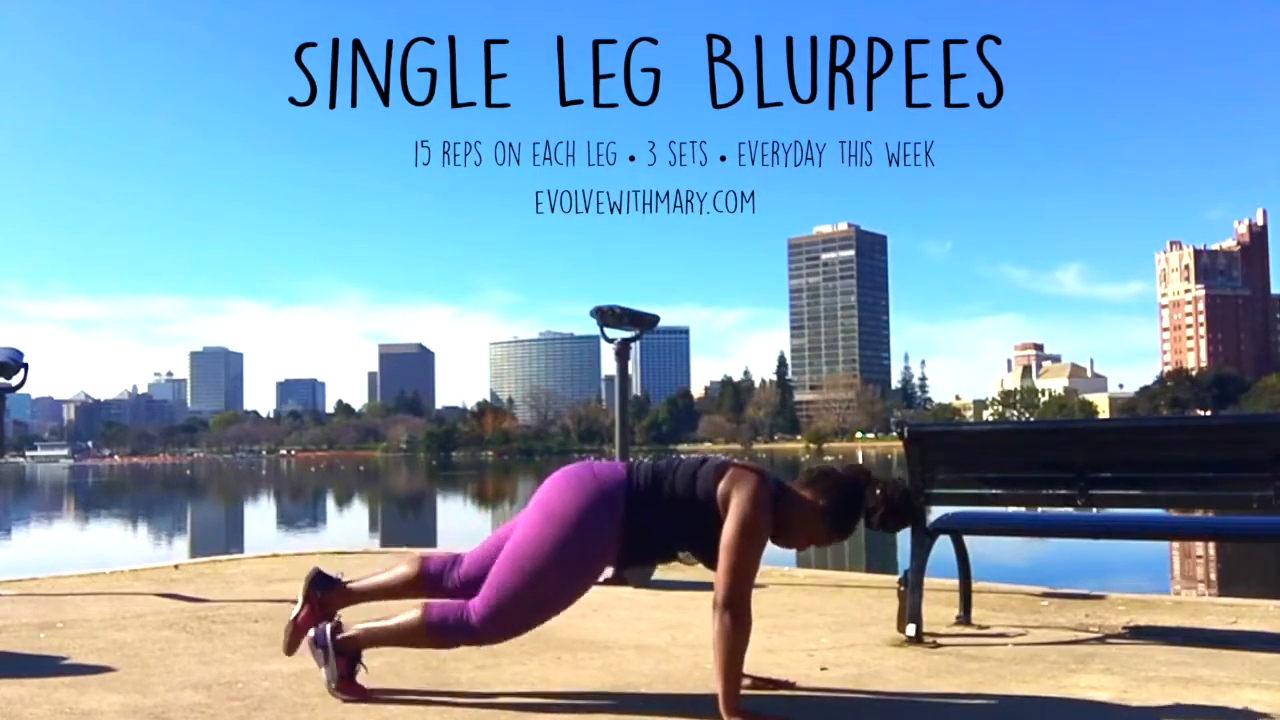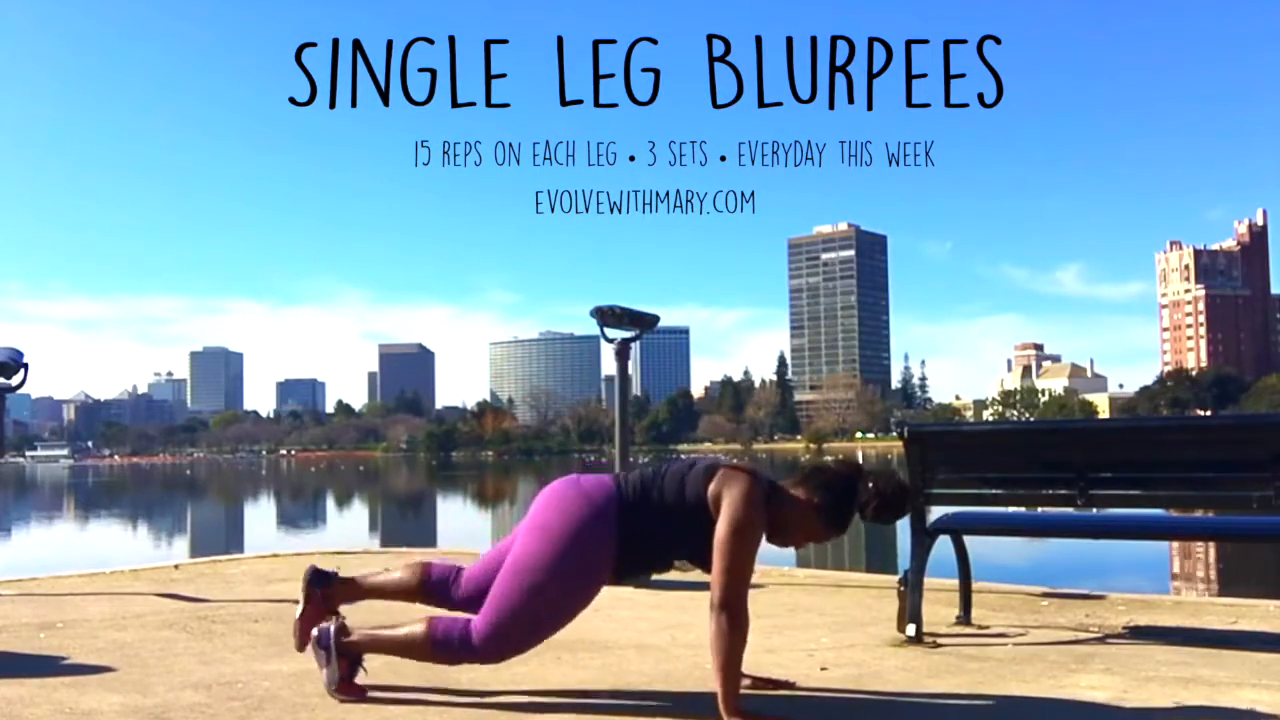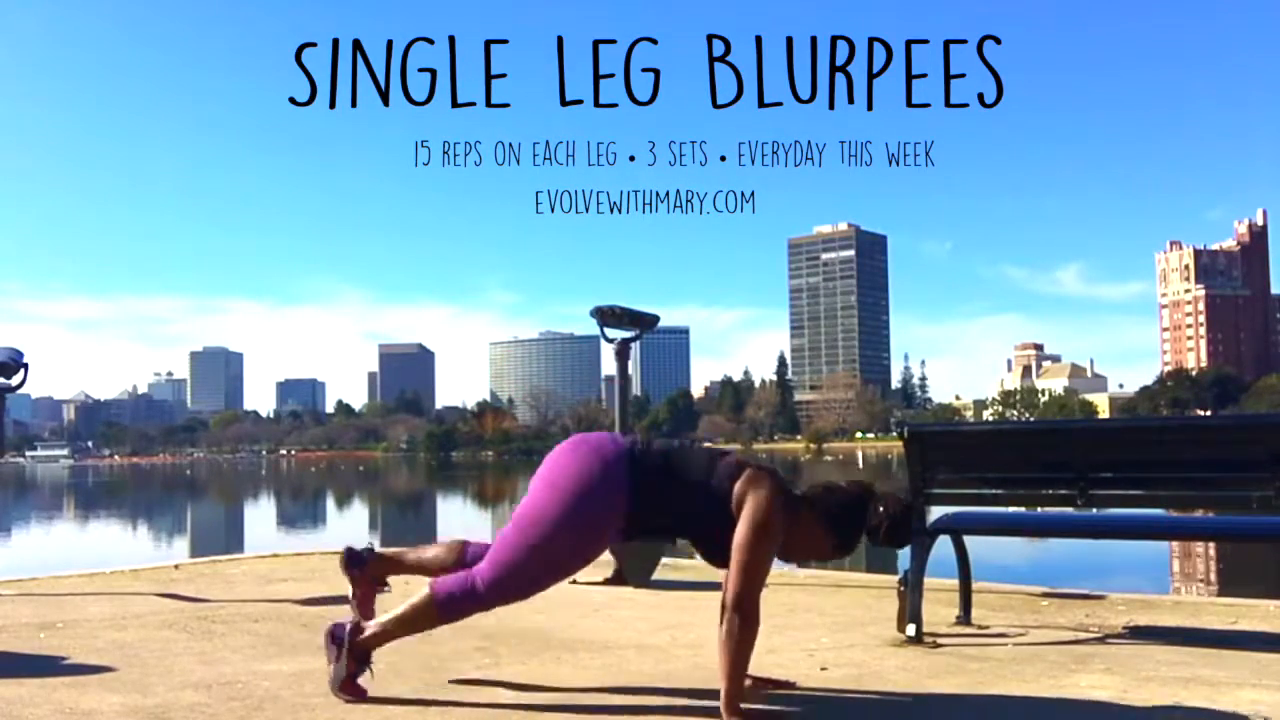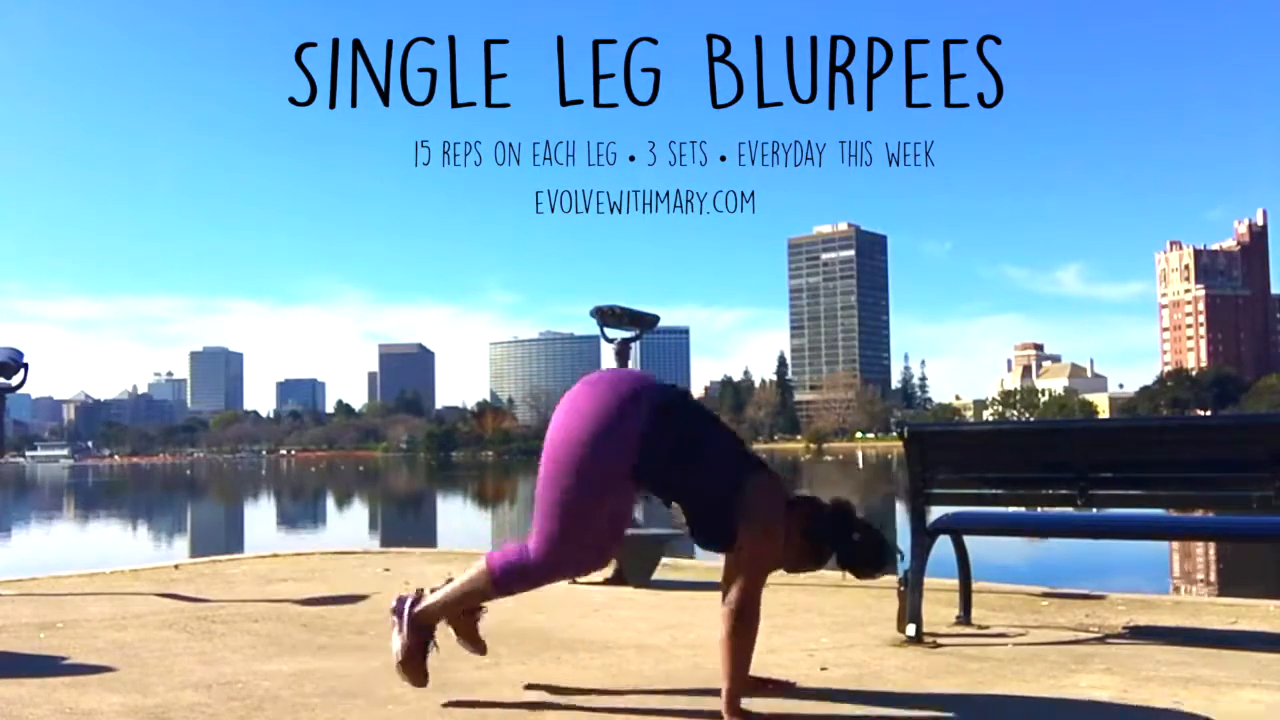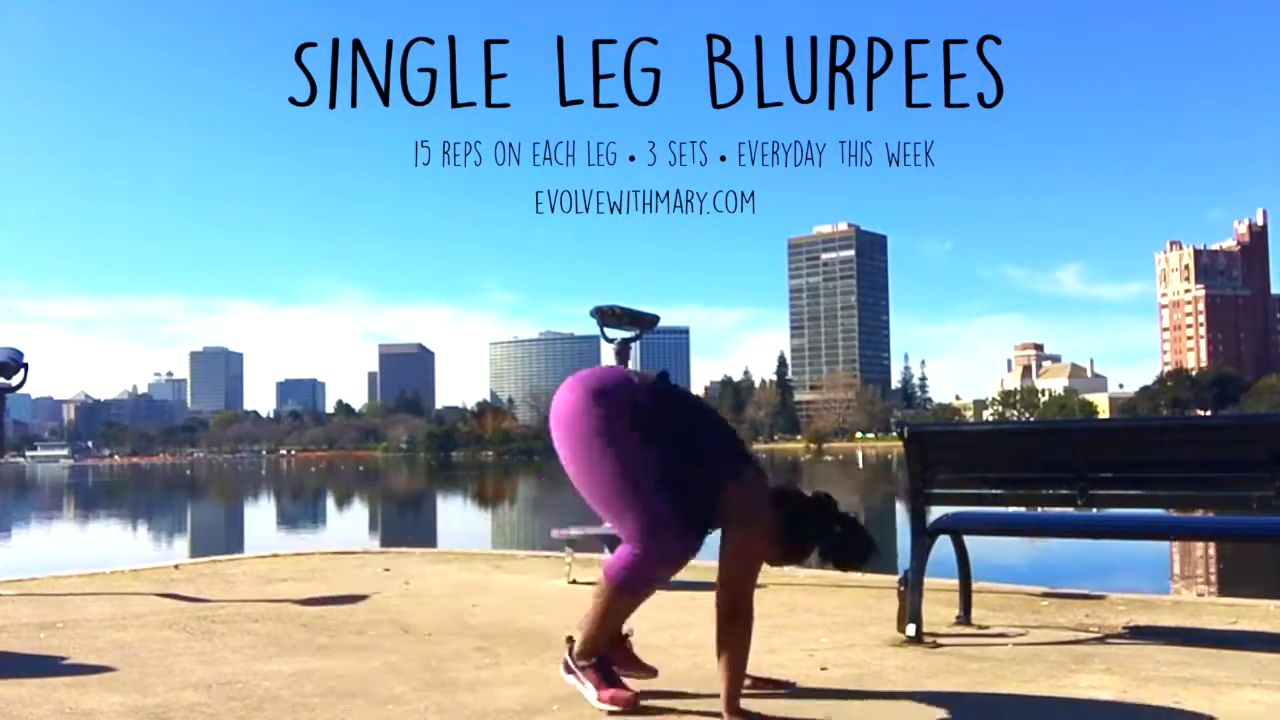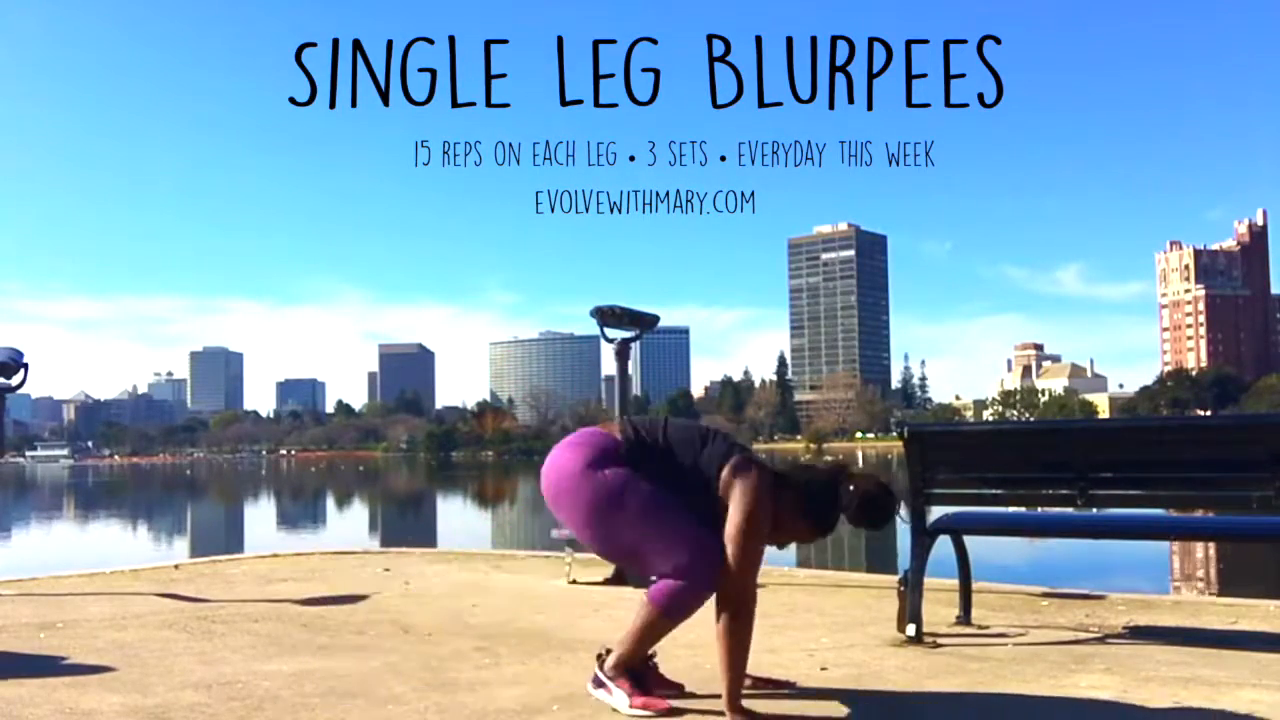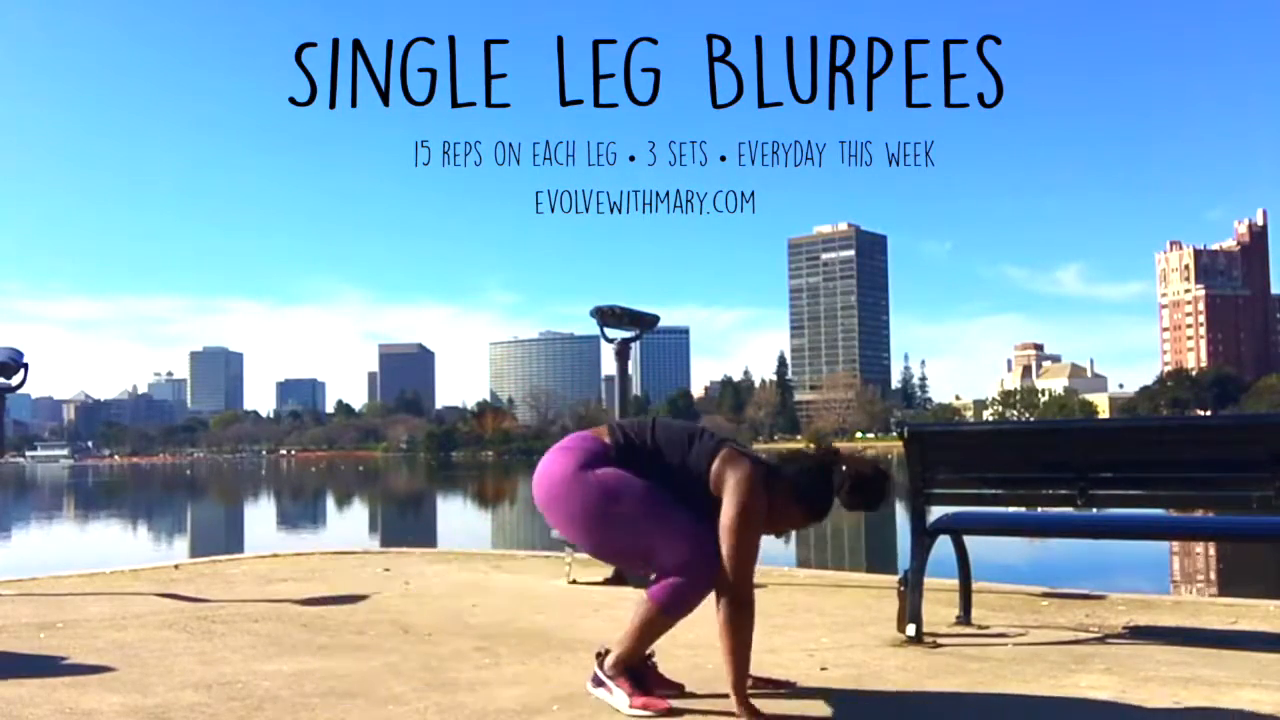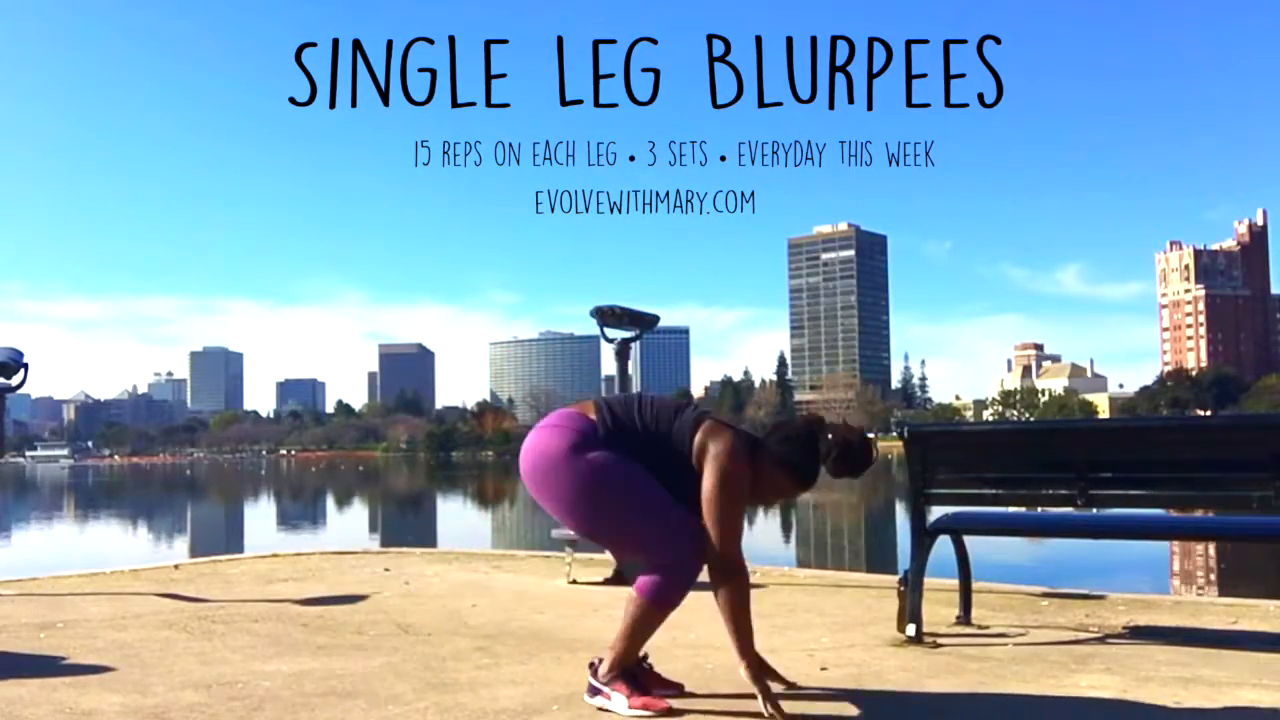
dt=0.1s
person 1, frame 1
left shoulder: (757, 499)
right shoulder: (757, 501)
left elbow: (730, 602)
right elbow: (730, 606)
left hip: (584, 498)
right hip: (588, 512)
left knee: (459, 575)
right knee: (483, 618)
left ankle: (329, 592)
right ankle: (341, 639)
person 1, frame 2
left shoulder: (750, 498)
right shoulder: (749, 500)
left elbow: (725, 601)
right elbow: (727, 606)
left hip: (576, 511)
right hip: (582, 529)
left knee: (462, 587)
right knee: (487, 639)
left ankle: (331, 588)
right ankle: (344, 640)
person 1, frame 3
left shoulder: (759, 507)
right shoulder: (769, 505)
left elbow: (735, 602)
right elbow: (737, 607)
left hip: (598, 472)
right hip: (596, 482)
left knee: (493, 560)
right knee: (493, 579)
left ankle: (372, 562)
right ankle: (360, 635)
person 1, frame 4
left shoulder: (760, 508)
right shoulder: (769, 516)
left elbow: (734, 591)
right elbow: (741, 602)
left wrist: (739, 675)
left hip: (615, 408)
right hip: (608, 411)
left knee: (598, 546)
right knee: (551, 554)
left ankle: (462, 603)
right ankle: (423, 614)
person 1, frame 5
left shoulder: (744, 500)
right shoulder: (752, 508)
left elbow: (734, 595)
right elbow: (734, 601)
left wrist: (734, 669)
left knee: (671, 543)
right knee: (656, 543)
left ankle: (607, 642)
right ankle: (582, 656)
person 1, frame 6
left shoulder: (768, 493)
right shoulder: (757, 494)
left elbow: (734, 597)
right elbow: (737, 600)
left wrist: (737, 675)
left hip: (603, 467)
right hip: (581, 468)
left knee: (690, 562)
right knee: (699, 564)
left ankle: (633, 663)
right ankle: (615, 668)
person 1, frame 7
left shoulder: (746, 482)
right shoulder: (748, 485)
left elbow: (735, 588)
right elbow: (735, 591)
left wrist: (740, 674)
left hip: (589, 472)
right hip: (572, 473)
left knee: (696, 558)
right knee: (698, 561)
left ankle: (631, 661)
right ankle: (613, 670)
person 1, frame 8
left shoulder: (730, 455)
right shoulder: (731, 459)
left elbow: (726, 565)
right elbow: (727, 566)
left wrist: (749, 656)
right wrist: (749, 662)
left hip: (577, 453)
right hip: (560, 451)
left knee: (681, 548)
right knee: (682, 553)
left ankle: (625, 663)
right ankle: (608, 674)
